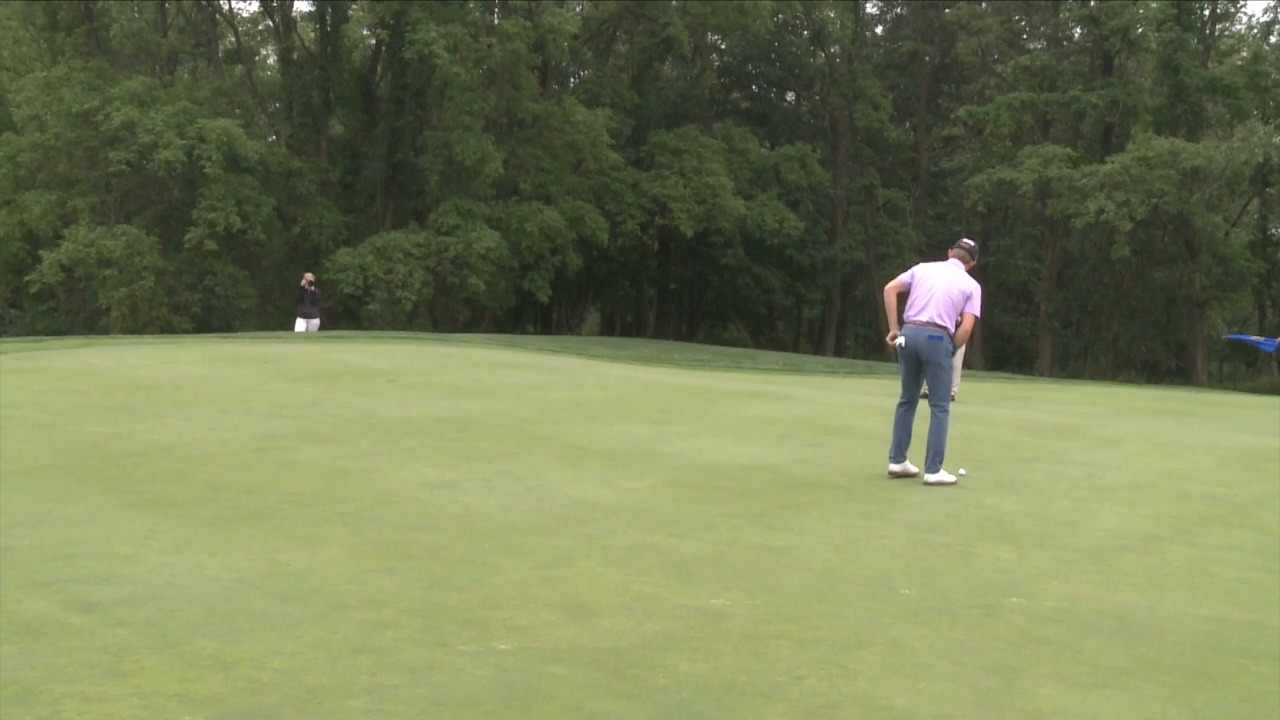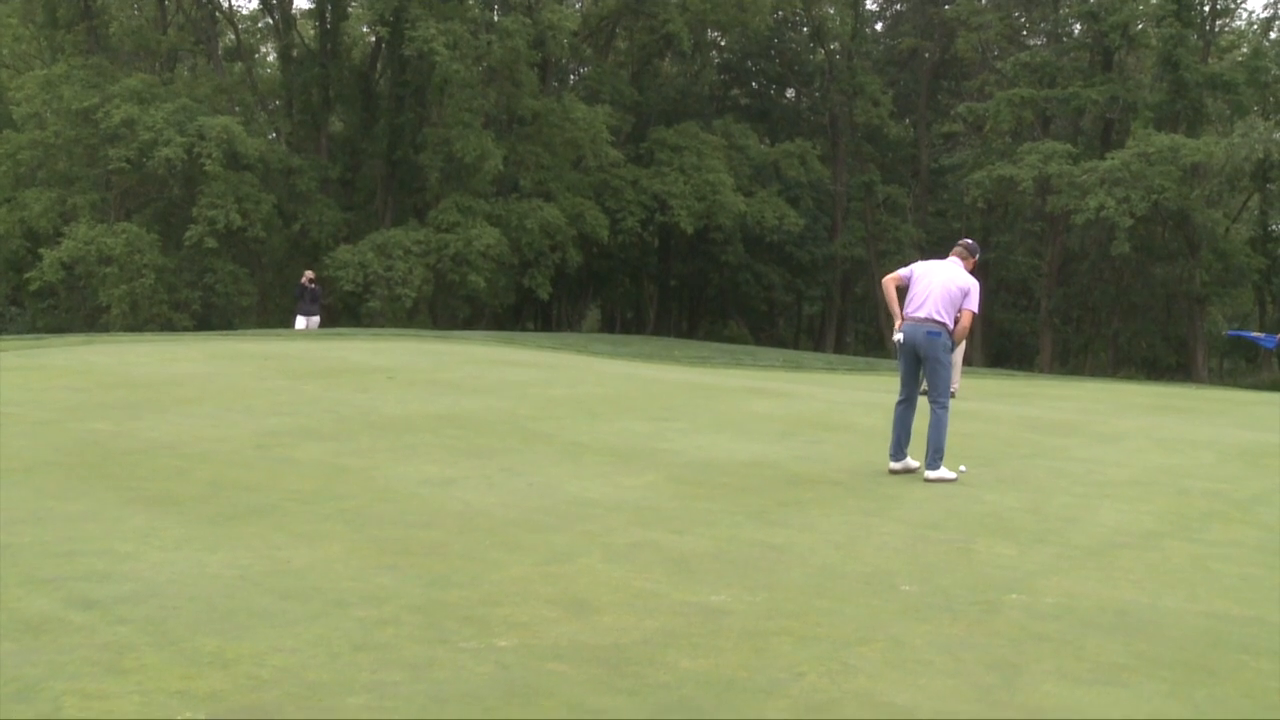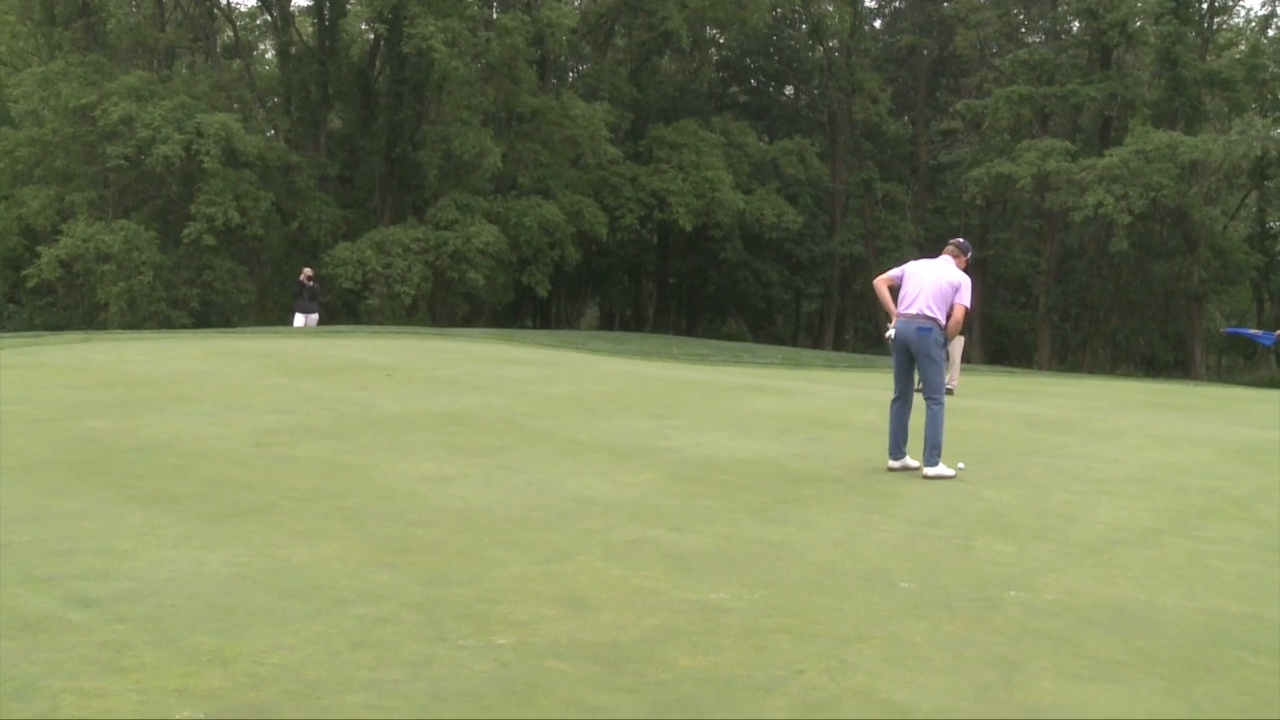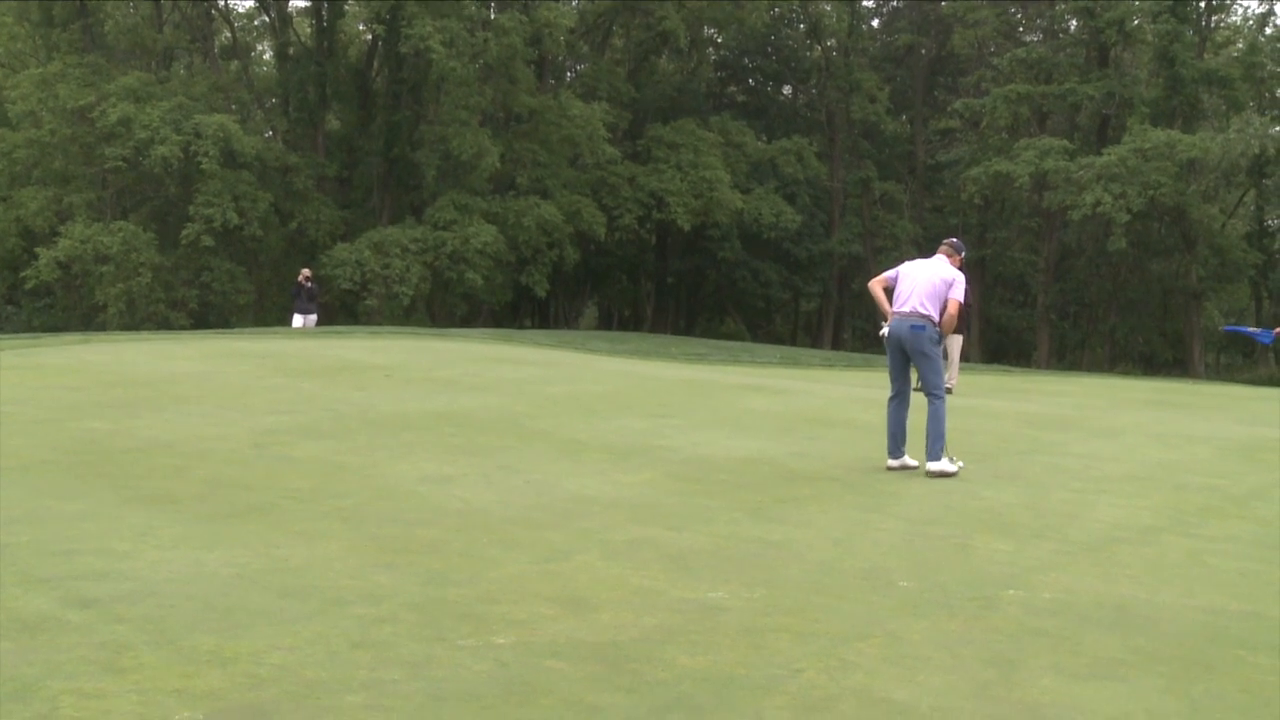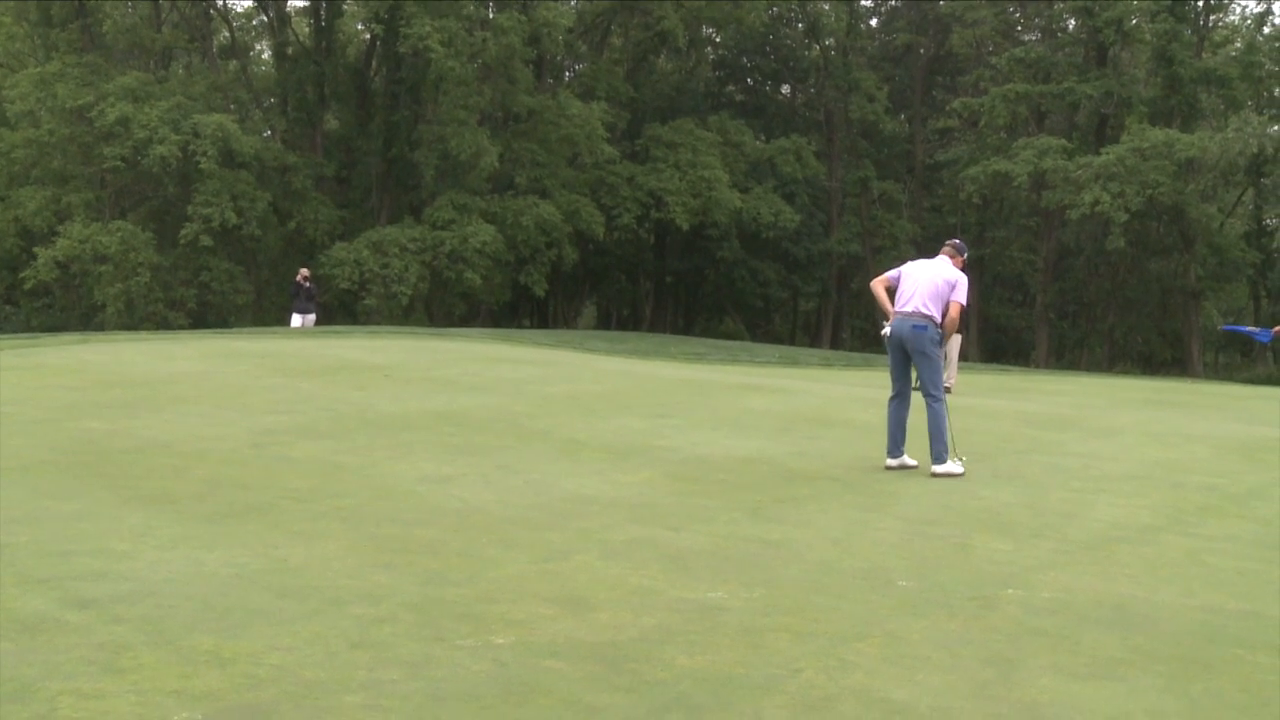
dt=0.2s
person 1, frame 1
left shoulder: (923, 268)
right shoulder: (971, 285)
left elbow: (890, 289)
right elbow: (966, 328)
left wrist: (894, 328)
right wrist: (950, 351)
left hip: (909, 335)
right hip: (937, 340)
left knee: (907, 400)
right knee: (939, 407)
left ankle: (897, 460)
right ankle: (933, 470)
person 1, frame 2
left shoulder: (923, 266)
right shoulder: (969, 281)
left elbow: (888, 281)
right elbow: (964, 325)
left wrist: (898, 318)
right wrist: (949, 347)
left hip: (908, 331)
right hip: (935, 336)
left knee: (906, 396)
right knee: (939, 403)
left ankle: (898, 457)
right ankle: (934, 466)
person 1, frame 3
left shoulder: (915, 265)
right shoulder: (961, 277)
left elbow: (879, 282)
right elbow: (957, 319)
left wrist: (895, 315)
right wrist: (943, 343)
left hip: (901, 329)
right hip: (927, 332)
left knee: (901, 395)
right knee: (934, 400)
left ankle: (897, 456)
right ankle: (932, 463)
person 1, frame 4
left shoulder: (910, 265)
right shoulder: (955, 274)
left elbow: (874, 284)
right elbow: (951, 313)
left wrist: (890, 315)
right wrist: (939, 339)
left hip: (895, 327)
right hip: (921, 329)
left knee: (898, 393)
right knee: (936, 395)
left ankle: (896, 455)
right ankle: (935, 458)
person 1, frame 5
left shoulder: (912, 265)
right shoulder: (958, 276)
left elbow: (876, 284)
right elbow: (952, 316)
left wrist: (892, 315)
right wrist: (943, 342)
left hip: (897, 327)
right hip: (923, 330)
left knee: (899, 393)
right knee: (934, 397)
left ankle: (895, 455)
right ankle: (940, 461)
